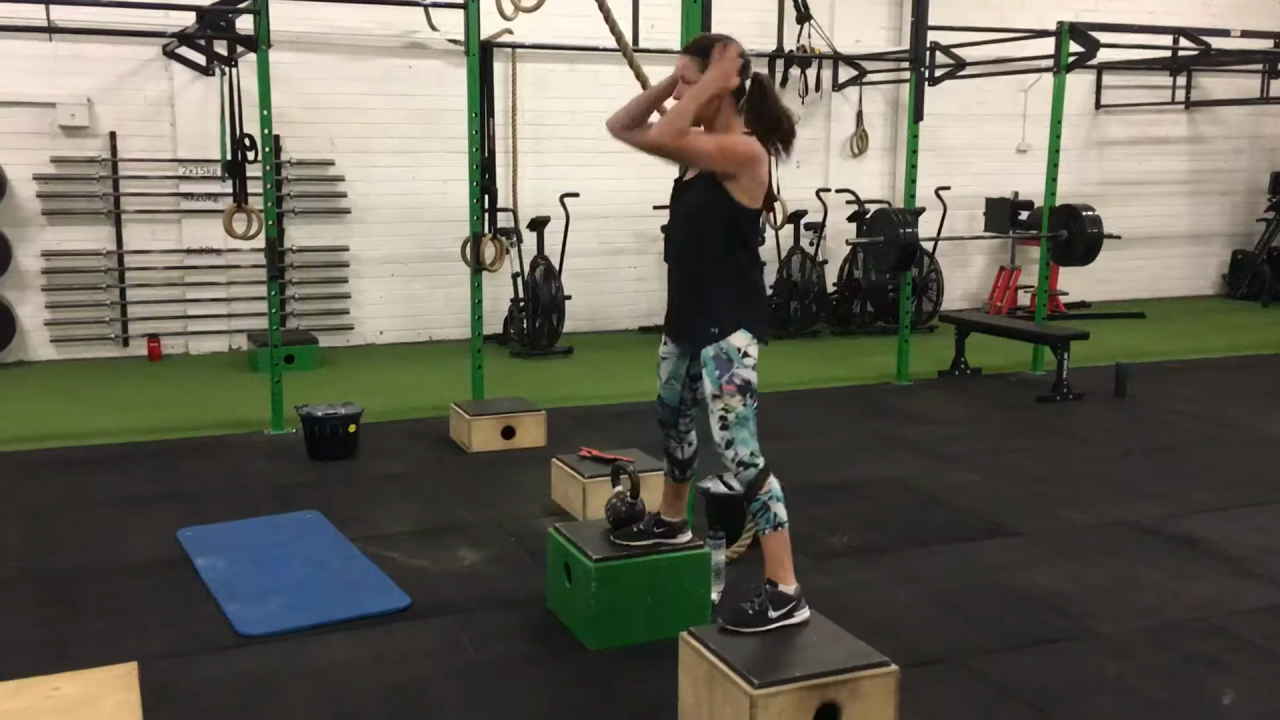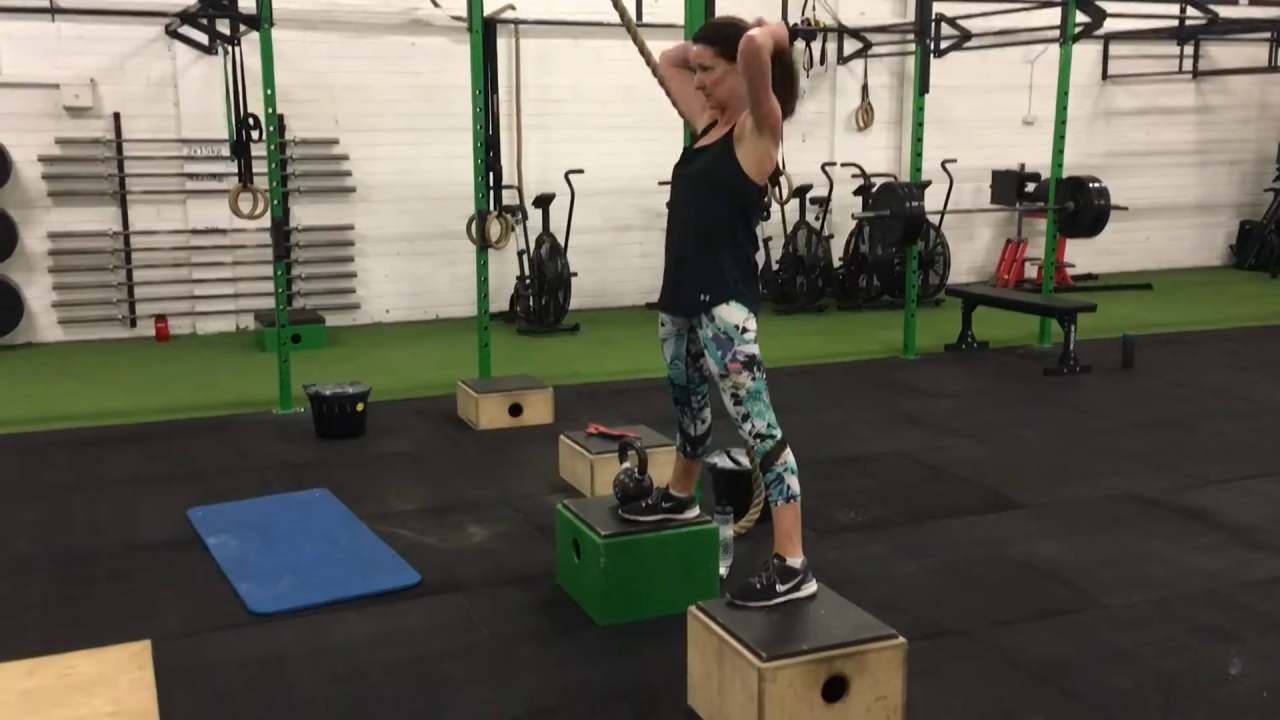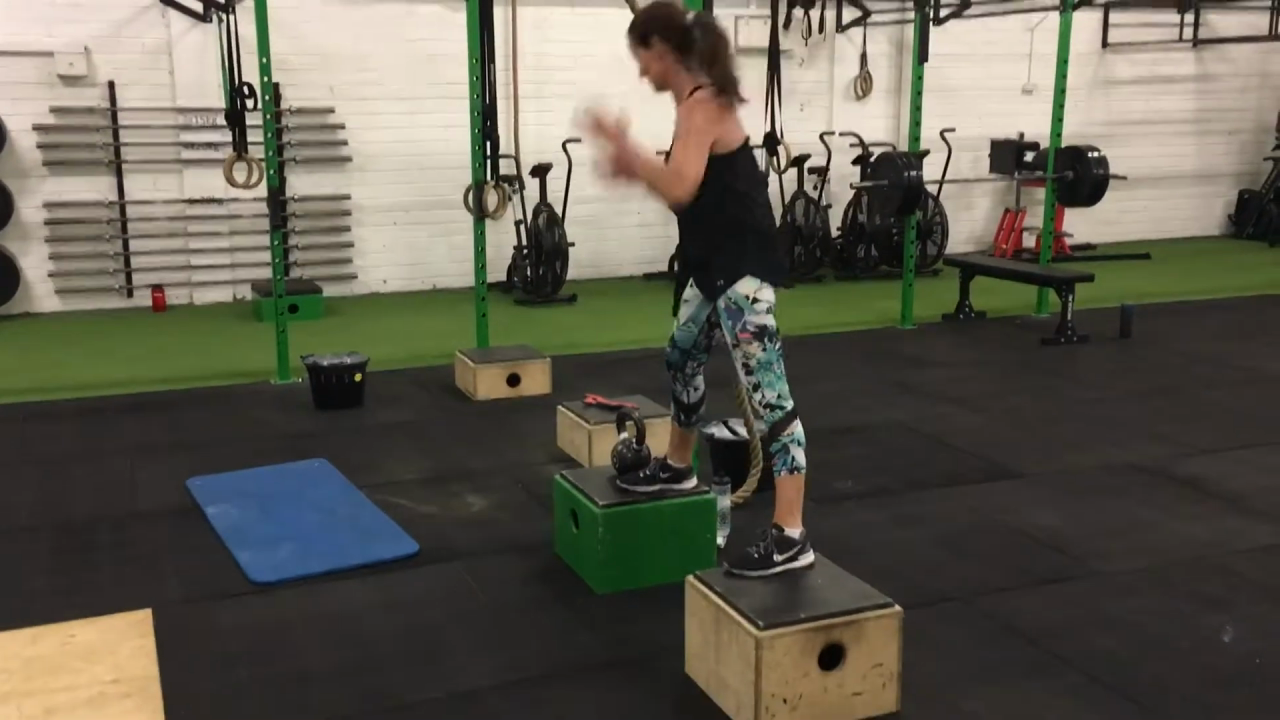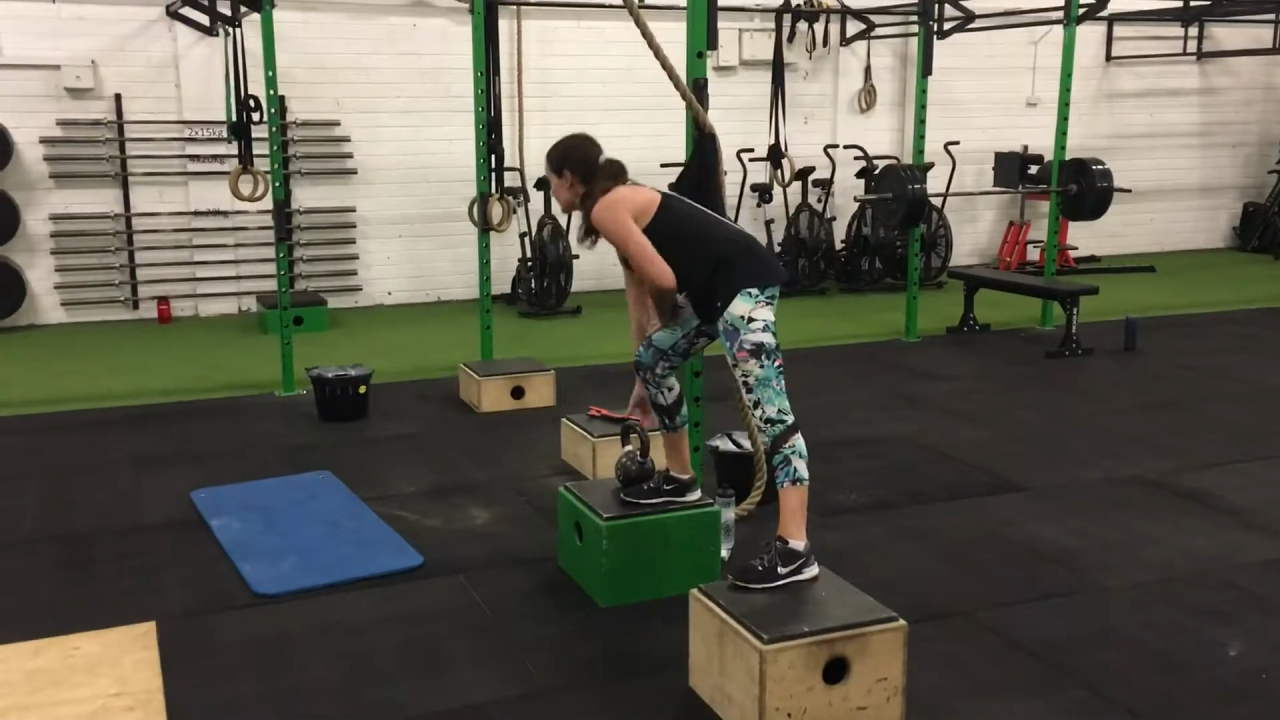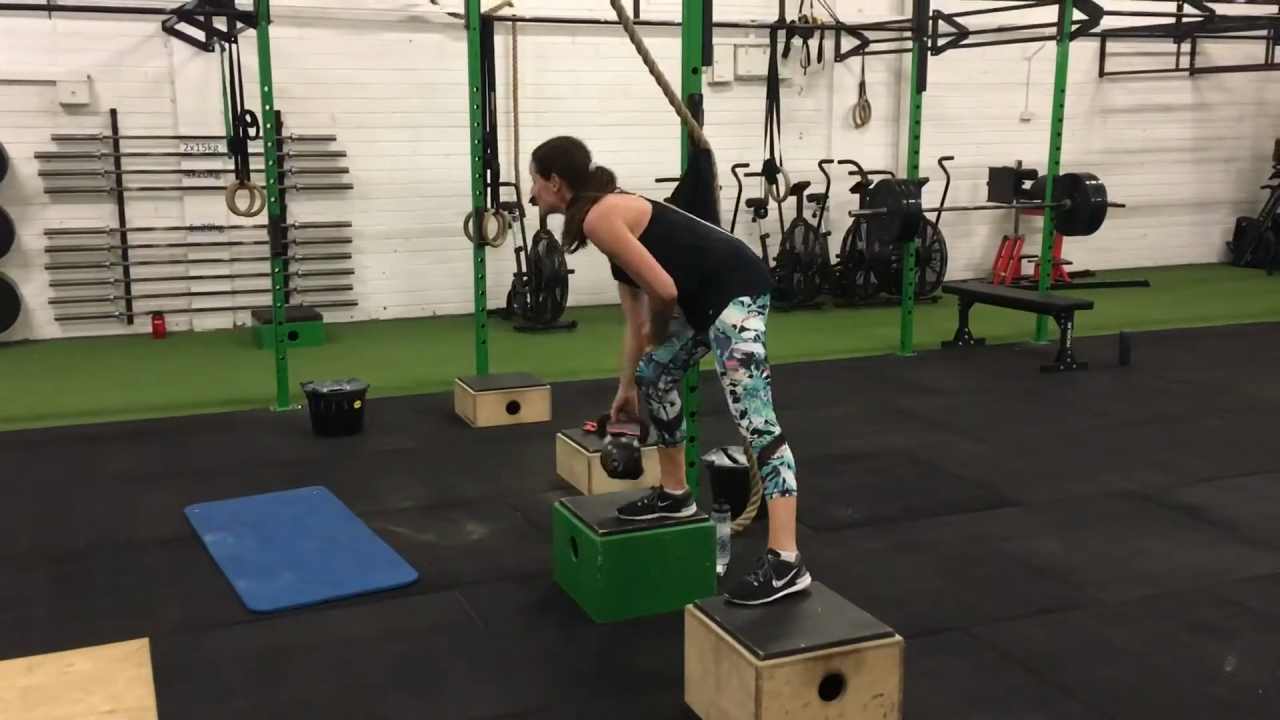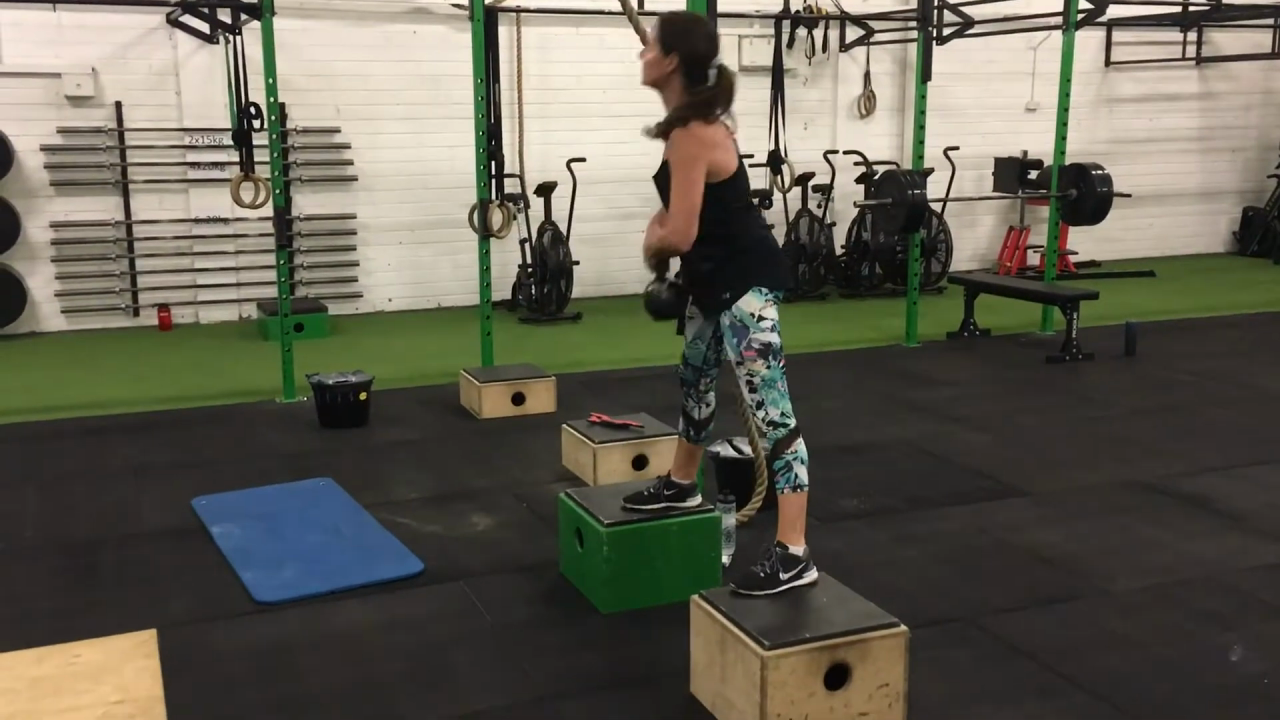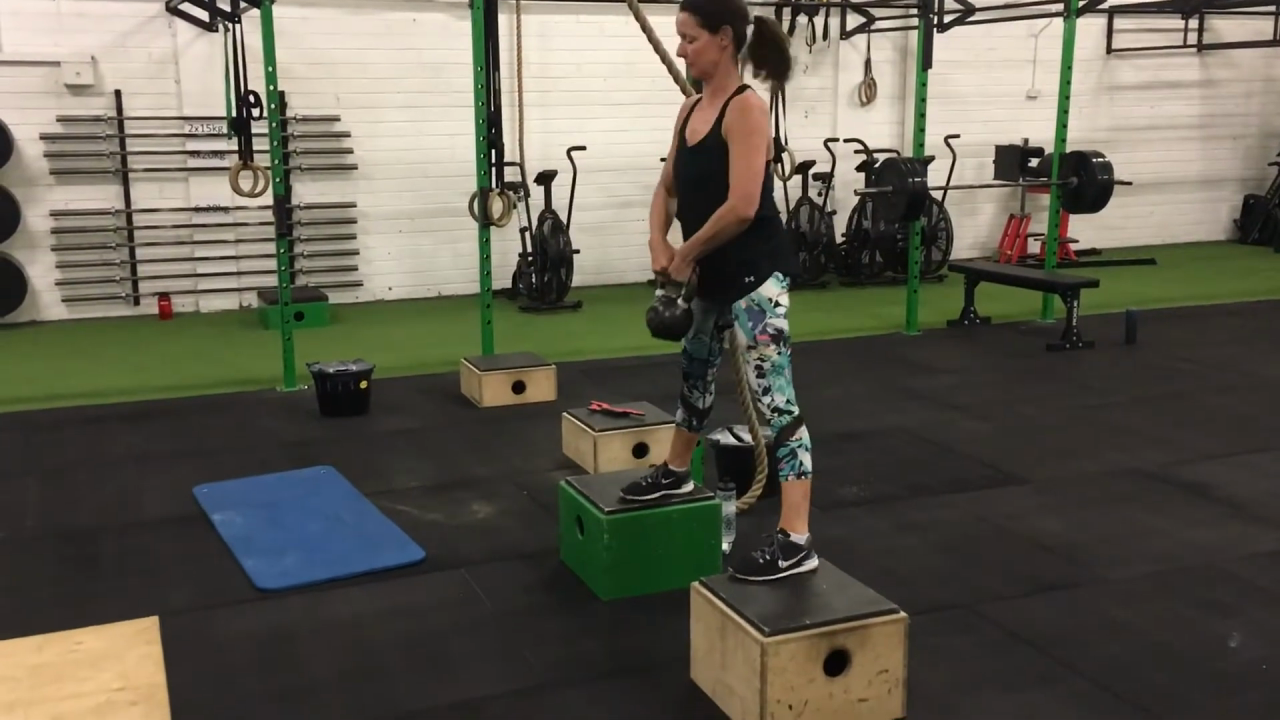
dt=0.5s
person 1, frame 1
left shoulder: (743, 150)
right shoulder: (702, 144)
left elbow: (662, 138)
right elbow: (620, 128)
left wrist: (705, 85)
right wrist: (668, 84)
left hip: (728, 325)
right hip: (687, 317)
left knee: (738, 451)
right knee: (672, 419)
left ankle: (785, 592)
right ankle: (671, 520)
person 1, frame 2
left shoulder: (761, 127)
right shoulder: (710, 121)
left elbow: (758, 52)
right elbow: (666, 62)
left wrist: (771, 35)
right wrist: (702, 47)
left hip: (723, 298)
right hip: (682, 293)
left knee: (757, 425)
right knee: (687, 400)
left ankle: (792, 567)
right ankle: (679, 496)
person 1, frame 3
left shoulder: (701, 106)
right shoulder: (697, 101)
left elbow: (677, 191)
left wrist: (624, 151)
right wrist: (629, 159)
left hip: (745, 268)
right hip: (710, 264)
left knee: (767, 394)
right knee: (681, 359)
left ankle: (791, 537)
right ankle: (677, 466)
person 1, frame 4
left shoulder: (606, 209)
right shoulder: (619, 206)
left elbow: (662, 280)
right elbow: (642, 296)
left wrist: (665, 316)
right wrist: (642, 384)
left hip: (745, 282)
right hip: (712, 289)
left knee: (769, 409)
right knee: (652, 358)
left ankle: (794, 550)
right ankle: (679, 477)
person 1, frame 5
left shoulder: (600, 218)
right shoulder: (607, 214)
left elbow: (662, 290)
right elbow: (637, 313)
left wrist: (657, 333)
right wrist: (627, 387)
left hip: (736, 290)
right hip: (704, 294)
left knee: (755, 418)
right knee: (654, 373)
left ankle: (785, 561)
right ankle: (674, 492)
person 1, frame 6
left shoulder: (693, 133)
right shoulder: (685, 123)
left elbow: (680, 236)
left wrist: (652, 249)
right wrist: (657, 232)
left hip: (745, 281)
right hip: (714, 278)
left knee: (769, 411)
right knee: (694, 376)
left ankle: (794, 554)
right ankle: (681, 484)
person 1, frame 7
left shoulder: (747, 107)
right shoulder: (691, 108)
left elbow: (742, 207)
right elbow: (668, 187)
left wrist: (687, 253)
right wrist: (660, 245)
left hip: (754, 272)
right hip: (708, 271)
left knee: (774, 398)
right knee: (695, 371)
left ankle: (795, 540)
right ankle: (675, 472)
